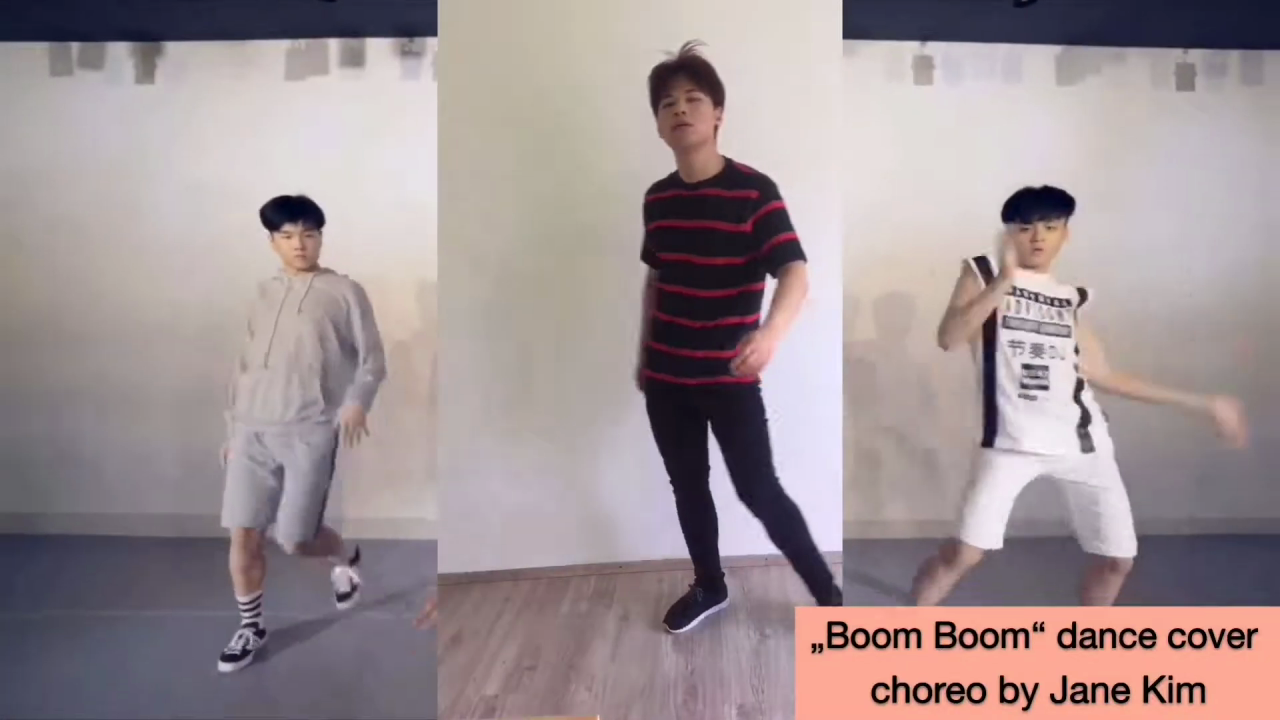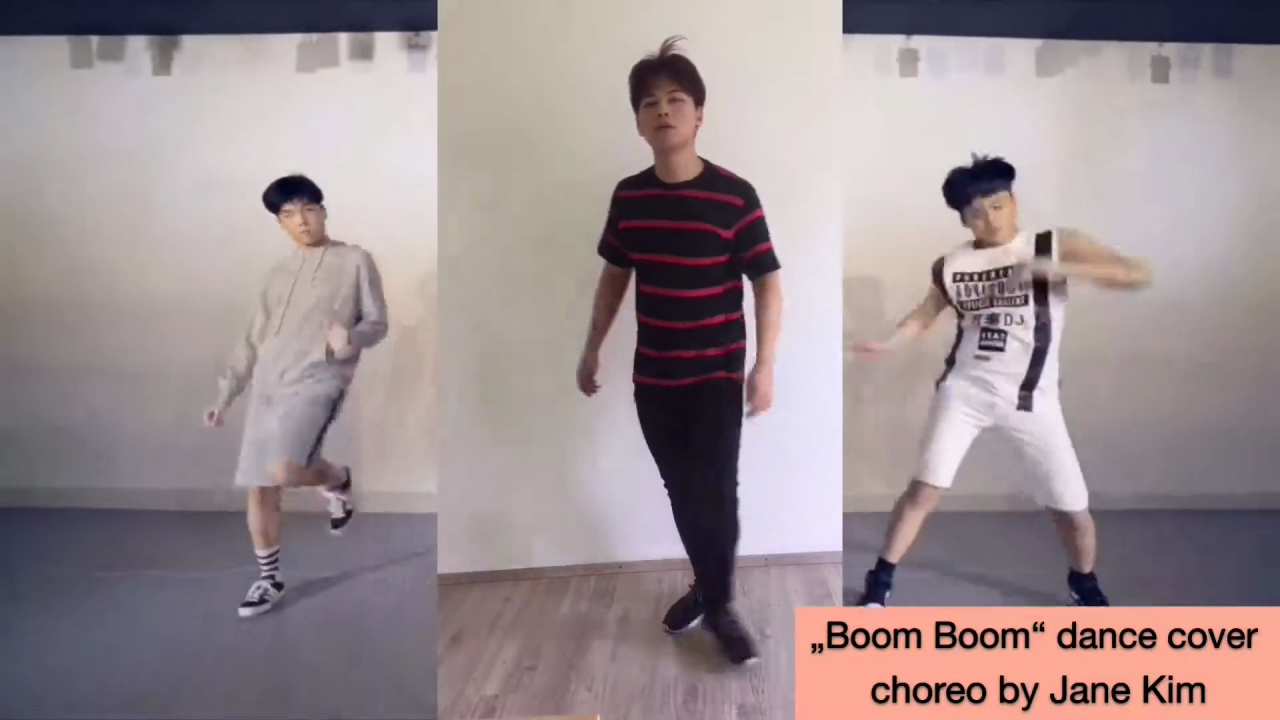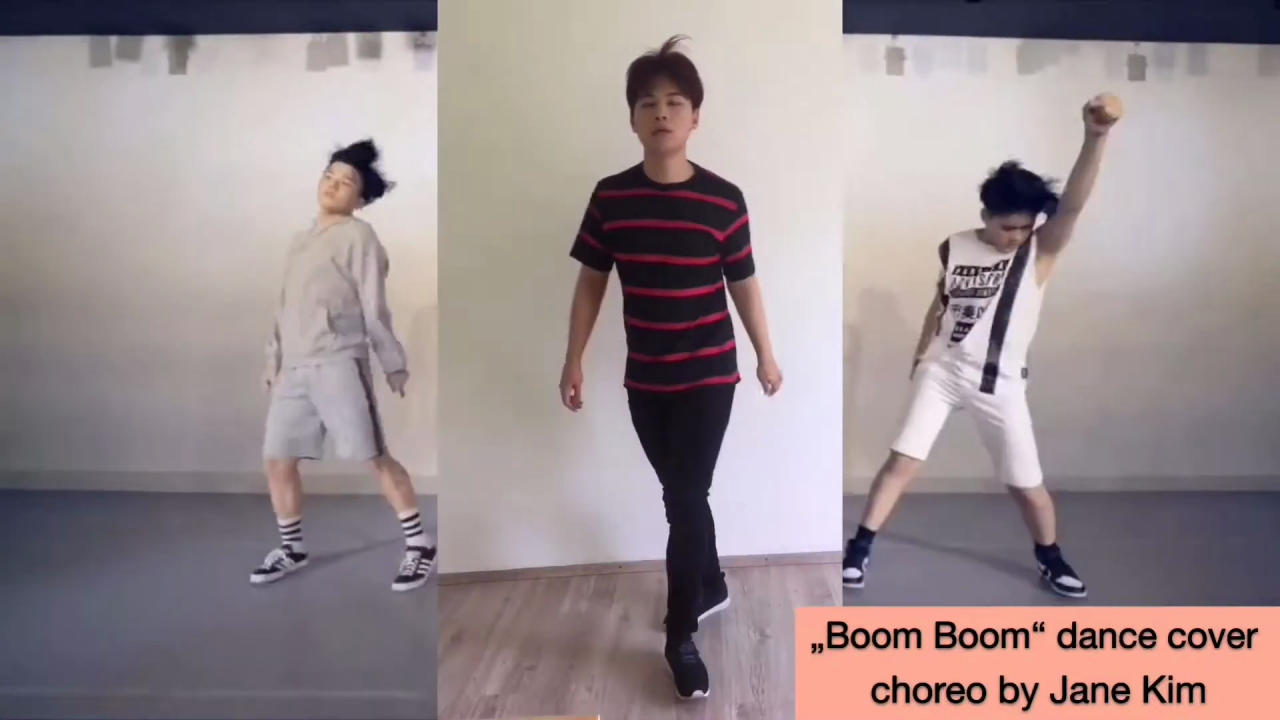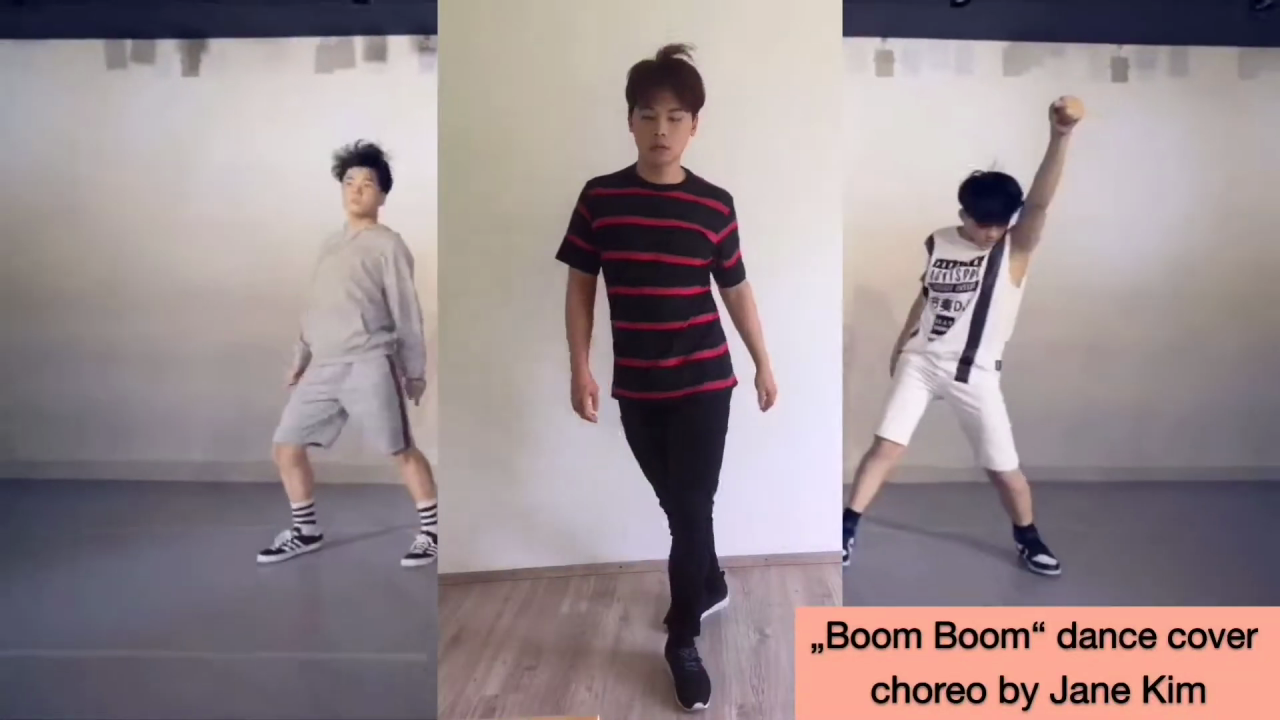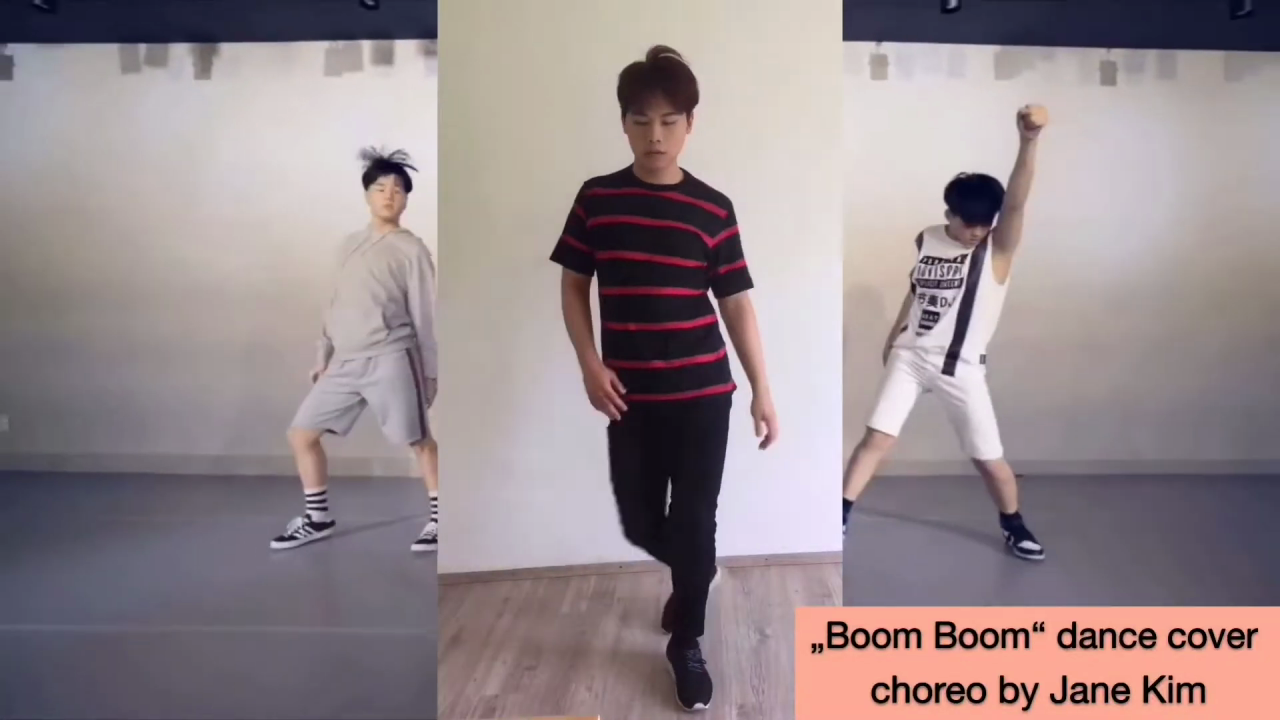
dt=0.2s
person 1, frame 1
left shoulder: (754, 192)
right shoulder: (657, 199)
left elbow: (794, 276)
left wrist: (769, 336)
right wrist: (643, 352)
left hip: (728, 374)
right hip: (666, 374)
left knee: (759, 490)
right knee: (686, 485)
left ankle: (824, 587)
right ankle: (709, 586)
person 1, frame 2
left shoulder: (734, 196)
right shoulder: (629, 196)
left elbow: (767, 284)
right elbow: (614, 277)
left wrist: (765, 364)
right wrist: (591, 351)
left hip: (713, 374)
right hip: (654, 374)
left knee: (712, 493)
right knee: (680, 490)
left ankle: (723, 610)
right ankle: (707, 585)
person 1, frame 3
left shoulder: (723, 199)
right shoulder: (611, 196)
left elbow: (743, 283)
right elbow: (591, 281)
left wrist: (766, 356)
right wrist: (574, 360)
left hip: (708, 375)
right hip: (645, 378)
left knee: (684, 500)
right knee: (682, 497)
left ankle: (680, 636)
right ankle: (710, 586)
person 1, frame 4
left shoulder: (714, 204)
right shoulder: (600, 197)
left elbow: (735, 288)
right elbow: (580, 285)
left wrist: (763, 363)
right wrist: (579, 366)
left hip: (704, 382)
right hip: (636, 387)
left knee: (689, 511)
right knee: (679, 506)
left ankle: (682, 641)
right ankle: (711, 586)
person 1, frame 5
left shoulder: (713, 209)
right shoulder: (597, 198)
left elbow: (736, 302)
right elbow: (574, 286)
left wrist: (762, 389)
right wrist: (591, 365)
left hip: (703, 390)
right hip: (631, 394)
left knee: (694, 519)
right knee: (639, 522)
left ankle: (686, 642)
right ankle: (692, 577)
person 2, frame 1
left shoulder: (1074, 297)
right shoulder: (984, 272)
left elbow: (1103, 376)
right elbow: (950, 338)
left wrist: (1199, 404)
right wrist: (1000, 283)
left hip: (1081, 439)
right hip: (1010, 440)
left knee: (1118, 554)
right knee: (964, 551)
person 2, frame 2
left shoulder: (1056, 246)
right shoulder: (951, 265)
left elbow: (1138, 274)
right elbow: (922, 316)
left wrist: (1068, 270)
right wrist: (889, 342)
left hip: (1032, 399)
right hip: (966, 392)
left knee: (1072, 507)
right knee: (925, 489)
left ankle: (1085, 588)
right ankle: (879, 583)
person 2, frame 3
left shoulder: (1042, 250)
right shoulder: (953, 248)
left elbow: (1074, 203)
left wrist: (1096, 135)
right wrist: (922, 354)
left hip: (998, 383)
right hip: (939, 370)
left knee: (1027, 484)
right knee: (901, 462)
left ankle: (1050, 558)
right ankle: (858, 550)
person 2, frame 4
left shoulder: (1015, 249)
right shoulder: (938, 243)
left elbow: (1040, 200)
left wrist: (1060, 135)
right wrist: (900, 345)
left hip: (974, 374)
right hip: (919, 362)
left knee: (1004, 468)
right knee: (885, 447)
left ankle: (1028, 539)
right ankle: (846, 531)
person 2, frame 5
left shoulder: (998, 249)
right shoulder: (927, 240)
left elbow: (1016, 202)
left wrist: (1028, 140)
right wrist: (892, 336)
left hip: (961, 367)
right hip: (909, 356)
left knee: (989, 457)
right knee: (876, 438)
left ankle: (1014, 526)
right ankle: (839, 518)
person 3, frame 1
left shoulder: (345, 292)
right shoulder: (264, 295)
left elbow: (372, 357)
right elbow: (246, 365)
left wrist: (358, 401)
right wrist: (233, 428)
left hip: (312, 430)
right hip: (254, 428)
left knee: (293, 539)
right knee: (244, 533)
left ankle: (345, 559)
right ankle: (251, 626)
person 3, frame 2
left shoulder: (355, 261)
right shoulder: (279, 272)
left elbow: (378, 323)
right elbow: (253, 338)
left wrist: (351, 336)
right wrist: (226, 393)
left hip: (318, 384)
right hip: (268, 390)
left knee: (281, 472)
right knee: (259, 491)
left ankle: (337, 479)
right ankle: (269, 579)
person 3, frame 3
left shoulder: (359, 236)
right shoulder: (301, 240)
left elbow: (375, 306)
left wrist: (393, 365)
right wrist: (274, 360)
left hip: (339, 362)
right hip: (296, 367)
left knee: (370, 458)
right knee: (277, 462)
left ankle: (421, 544)
right ankle: (291, 549)
person 3, frame 4
left shoulder: (388, 245)
right shoulder: (331, 244)
left elbow: (406, 311)
left wrist: (415, 371)
right wrist: (301, 358)
left hip: (369, 363)
right hip: (323, 368)
left knee: (401, 451)
right knee: (285, 447)
left ankle: (431, 531)
right ankle: (306, 531)
person 3, frame 5
left shoulder: (411, 250)
right shoulder: (350, 244)
left elbow: (424, 313)
left wrist: (430, 371)
right wrist: (324, 354)
left hip: (389, 359)
right hip: (345, 363)
left knee: (418, 441)
right knee: (301, 434)
left ankle: (440, 519)
right ankle: (318, 518)
